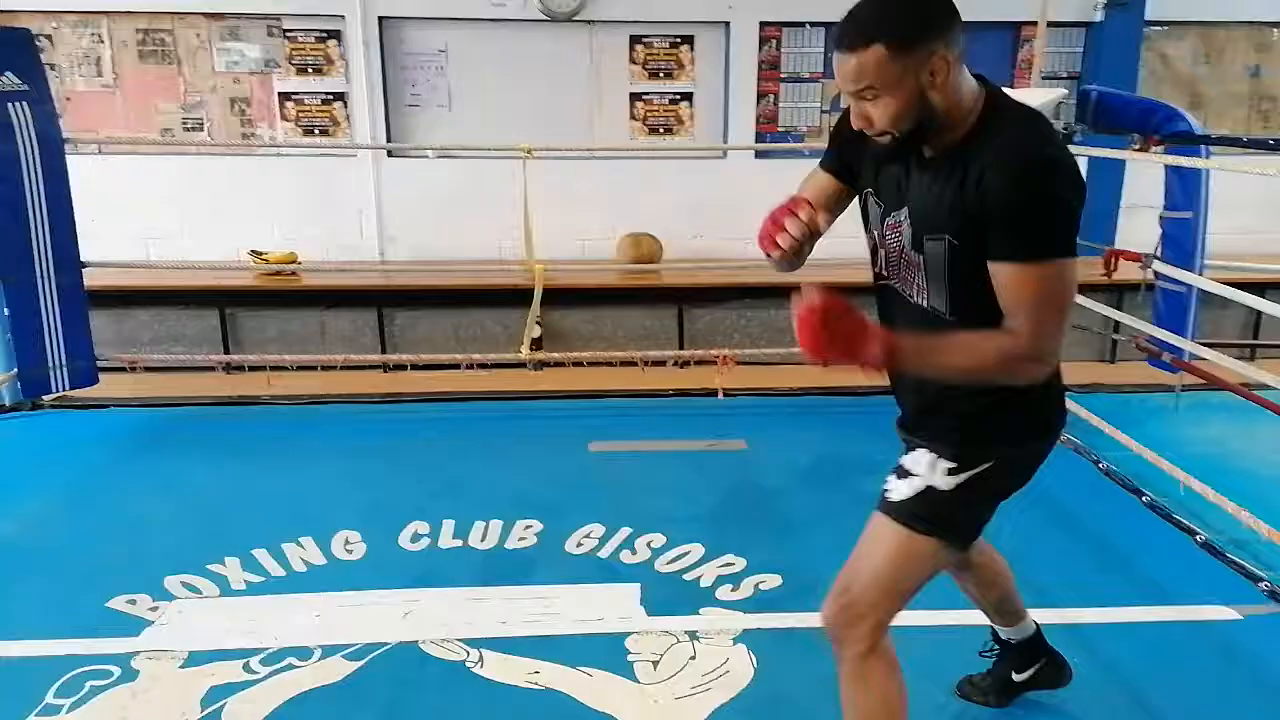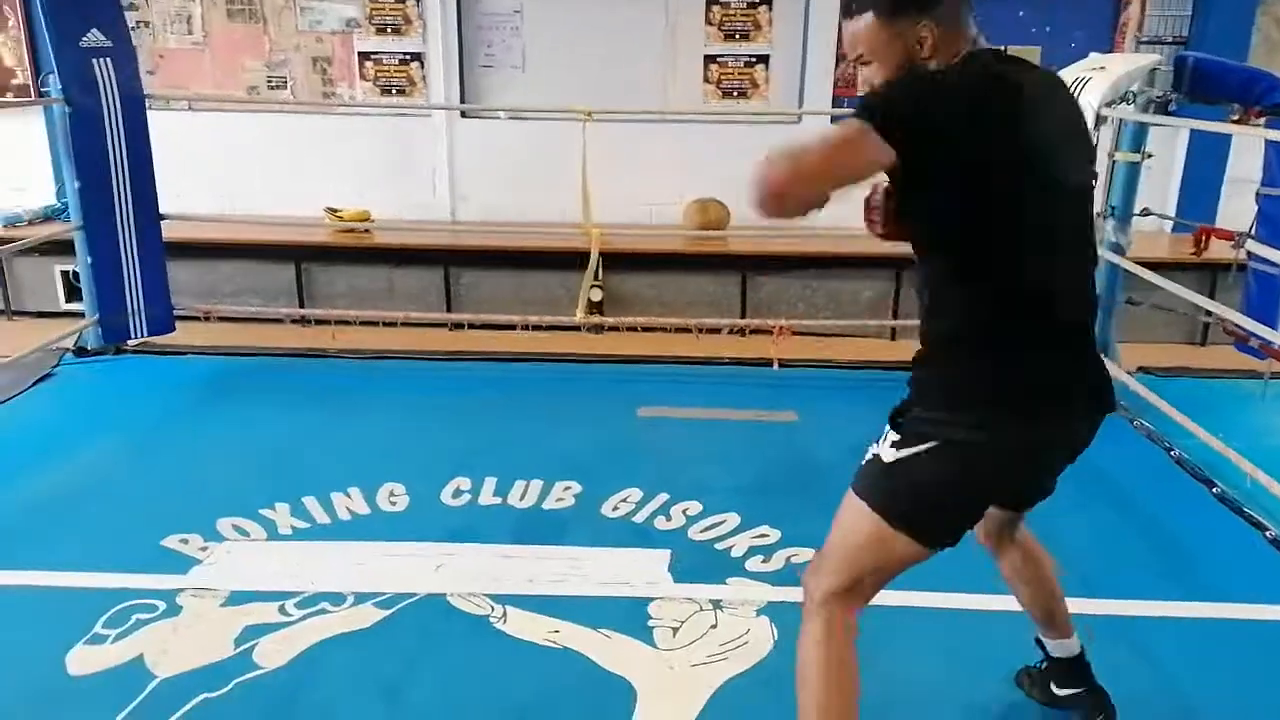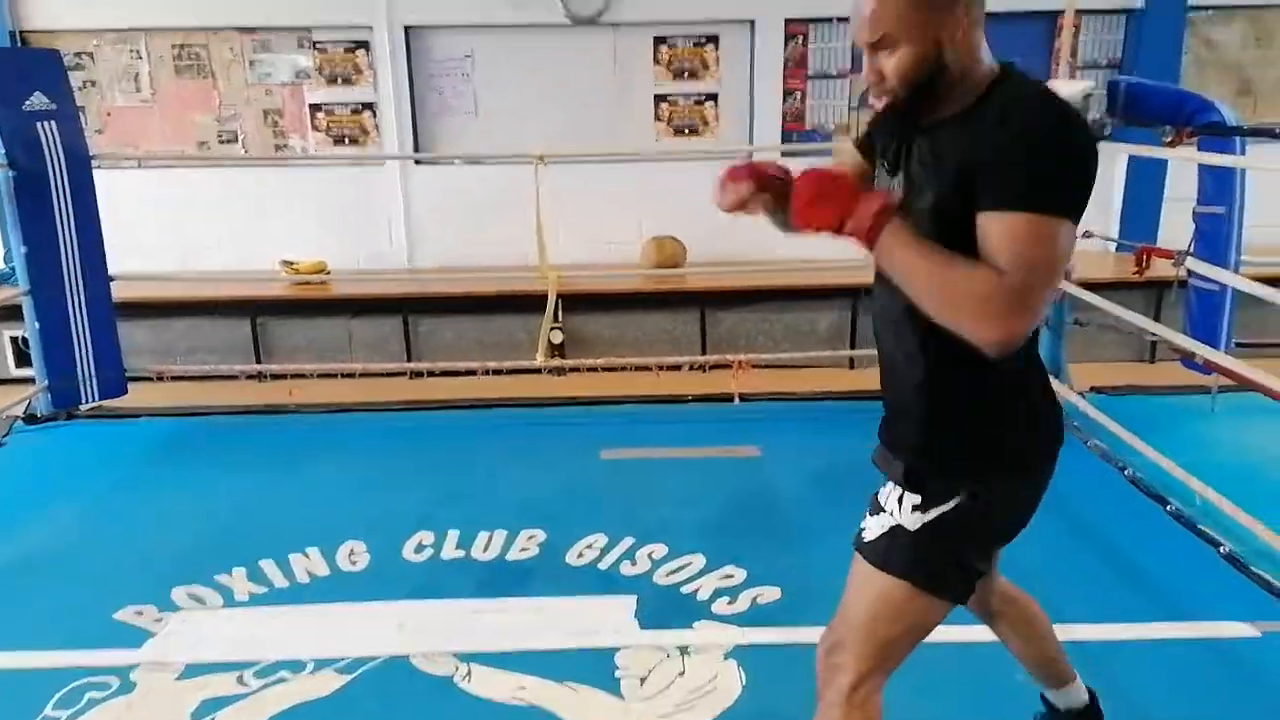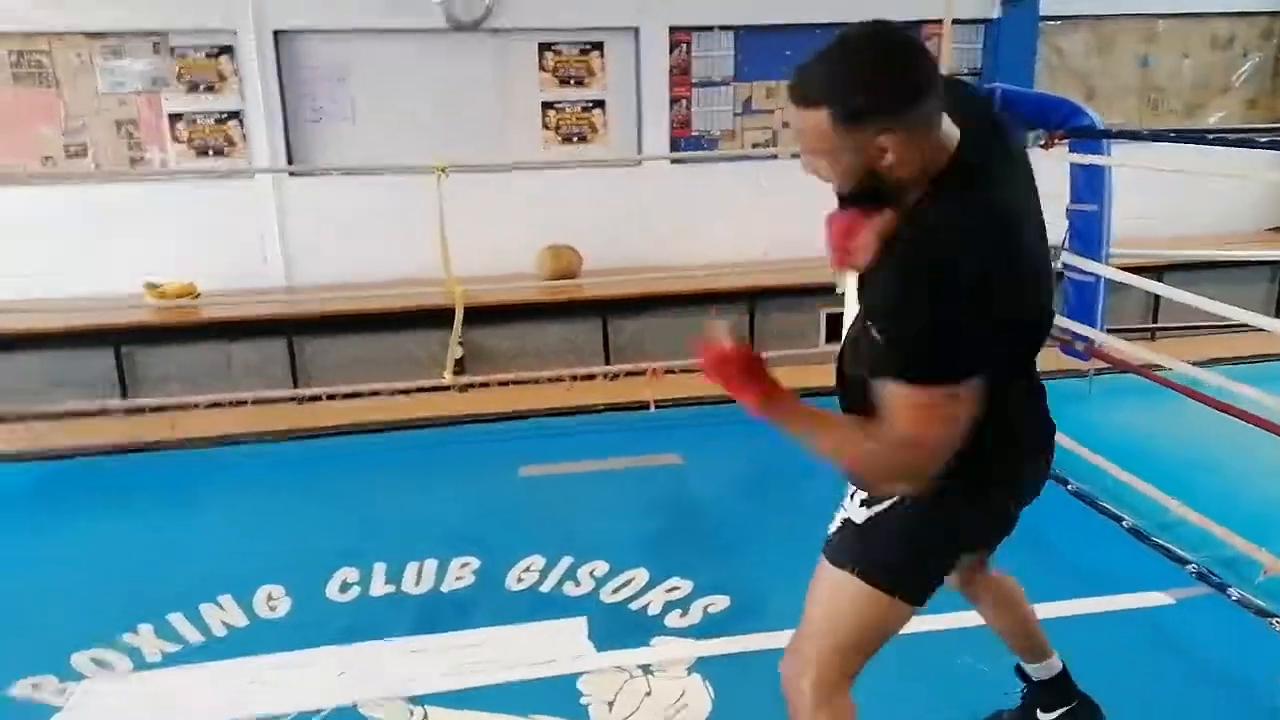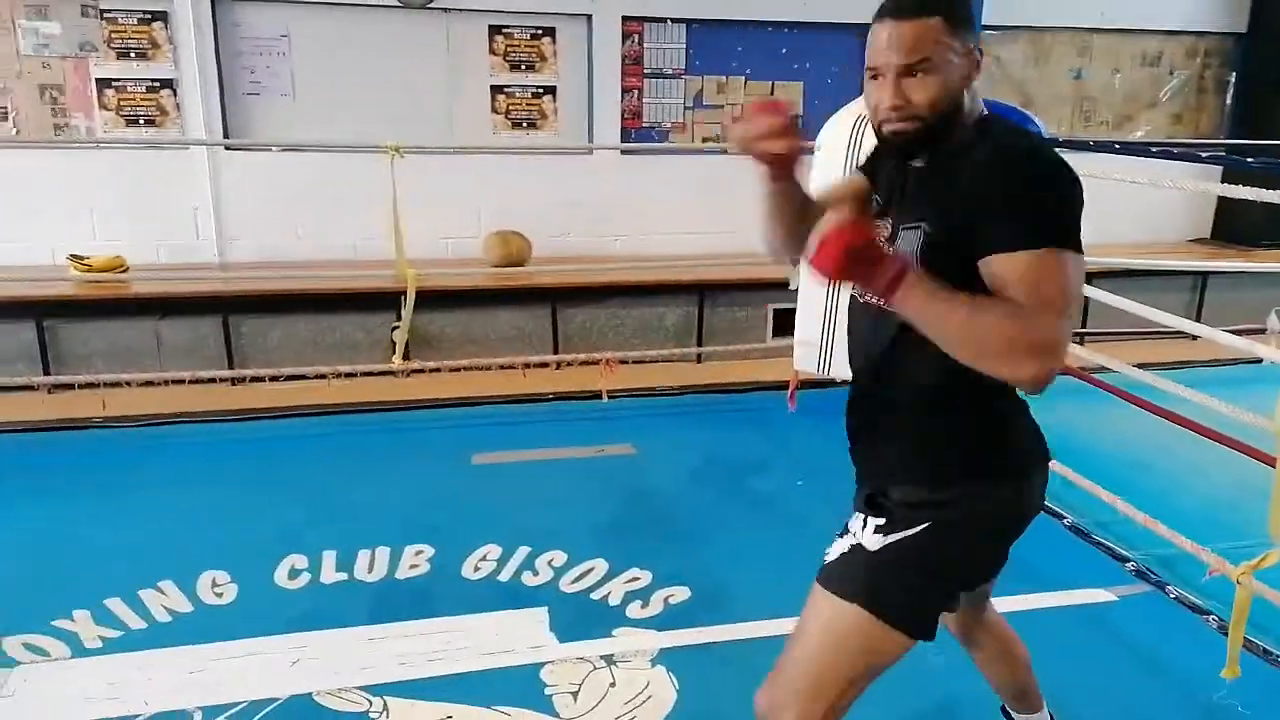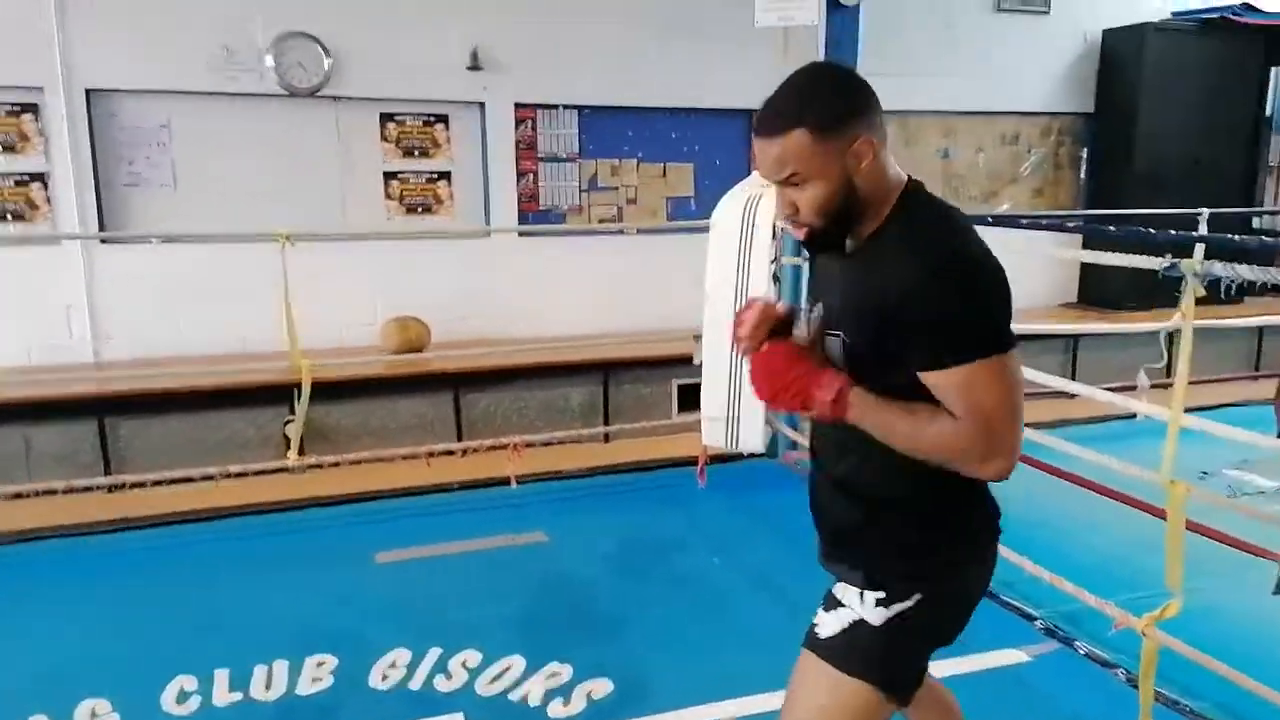
dt=0.7s
person 1, frame 1
left shoulder: (1026, 166)
right shoulder: (872, 131)
left elbow: (1030, 351)
right elbow: (789, 244)
left wrist: (875, 343)
right wrist: (786, 231)
left hip: (987, 424)
right hip: (937, 408)
left knee: (852, 618)
right knee: (950, 542)
right ankle: (1029, 655)
person 1, frame 2
left shoulder: (947, 98)
right shoulder: (1036, 91)
left elbow: (777, 193)
left wrist: (810, 170)
right wrist: (913, 209)
left hip: (975, 410)
right hip: (1064, 400)
left knee: (825, 599)
right knee: (1000, 531)
person 1, frame 3
left shoulder: (1032, 130)
right shoulder: (910, 112)
left elbow: (1003, 315)
right elbow: (820, 201)
left wrist: (869, 219)
right wrist: (772, 188)
left hip: (973, 447)
right hip: (943, 435)
right knee: (977, 584)
person 1, frame 4
left shoulder: (934, 265)
right shoulder: (964, 110)
left elbow: (903, 467)
left wrist: (760, 393)
right wrist: (860, 229)
left hip: (948, 488)
right hip: (1014, 452)
right knee: (968, 569)
person 1, frame 5
left shoulder: (1024, 171)
right shoulder: (901, 153)
left elbow: (1030, 352)
right elbow: (799, 242)
left wrist: (877, 272)
right wrist: (779, 168)
left hip: (945, 487)
right hip: (974, 470)
right knee: (961, 603)
person 1, frame 6
left shoulder: (942, 269)
right shoulder: (839, 227)
left elbow: (990, 448)
left wrist: (827, 391)
right wrist: (773, 337)
left hip: (916, 561)
right hip: (875, 543)
